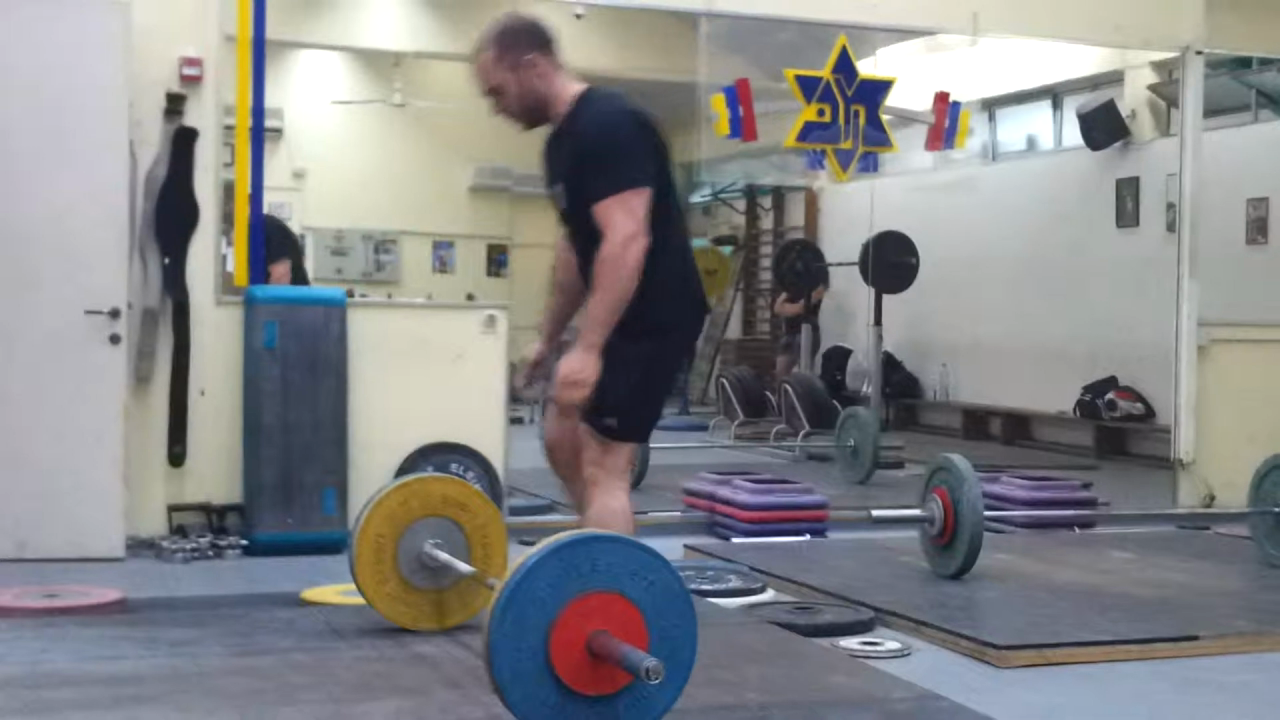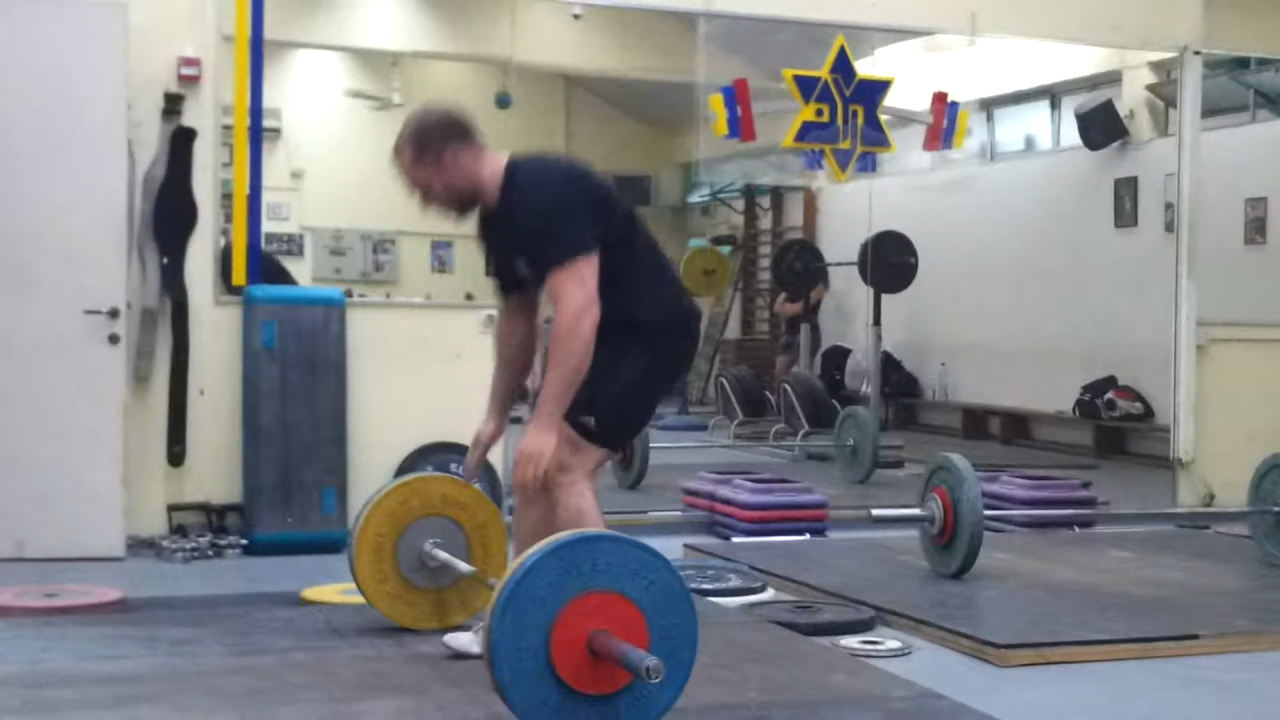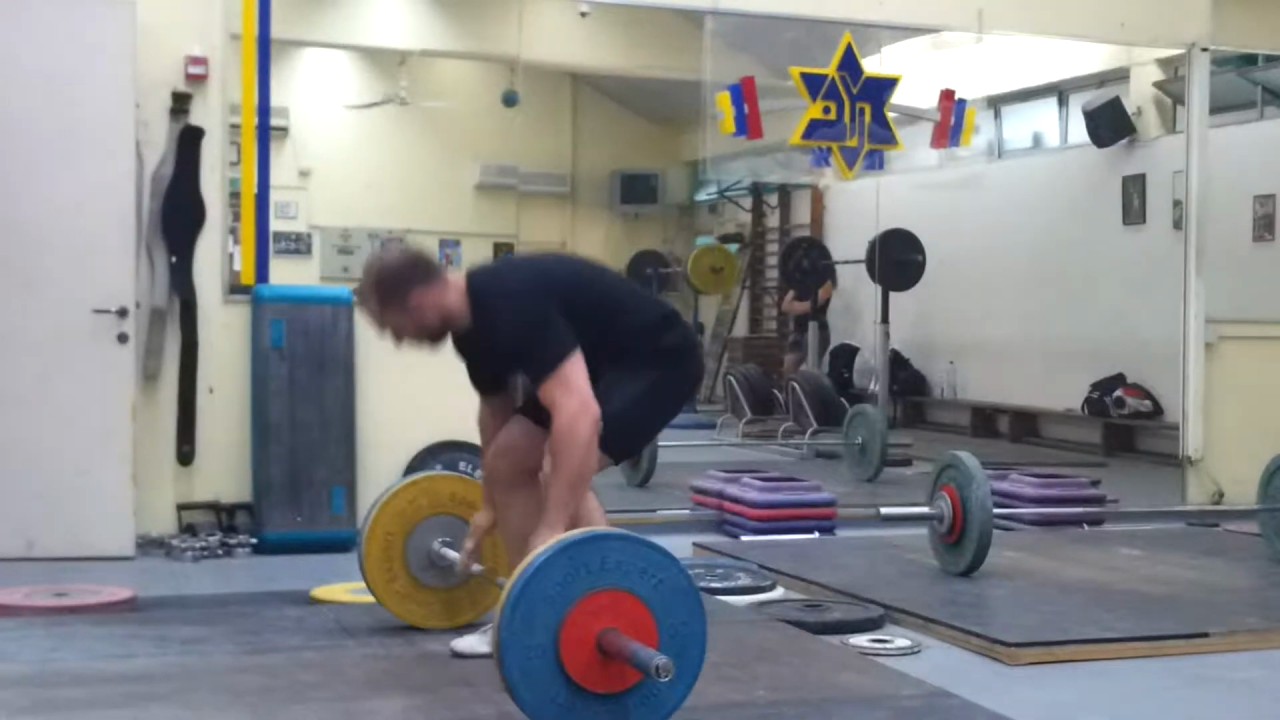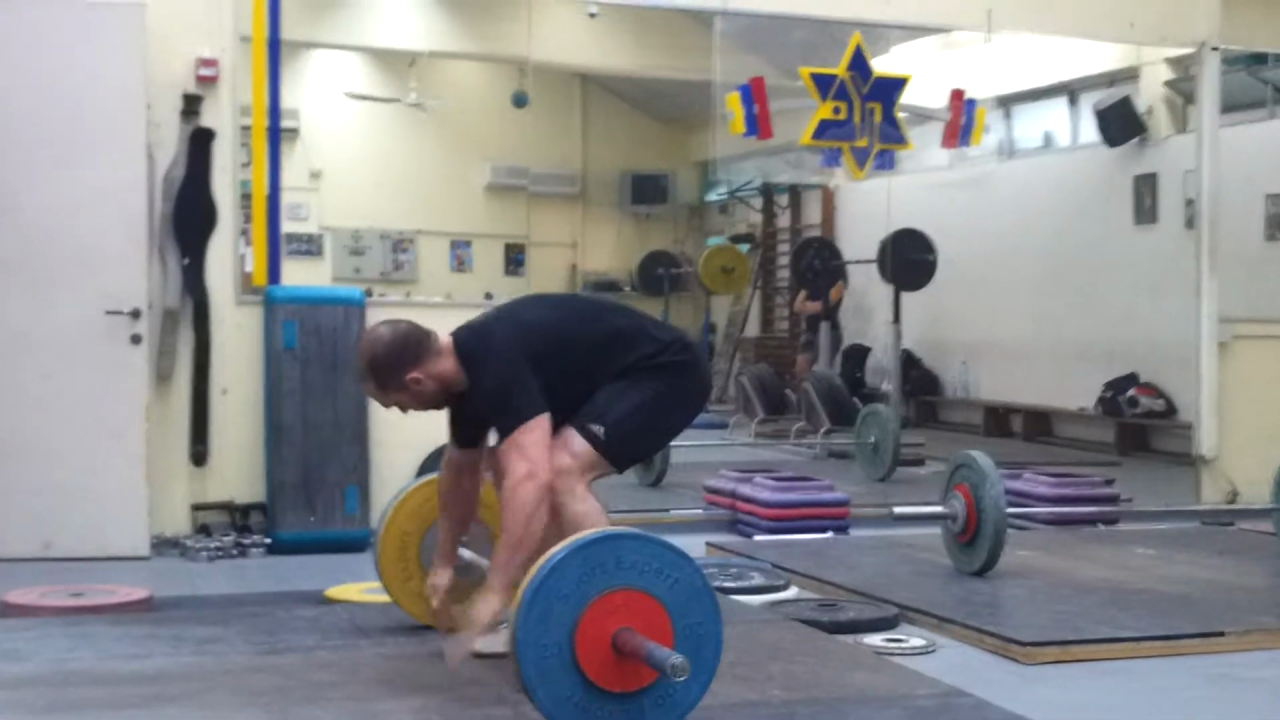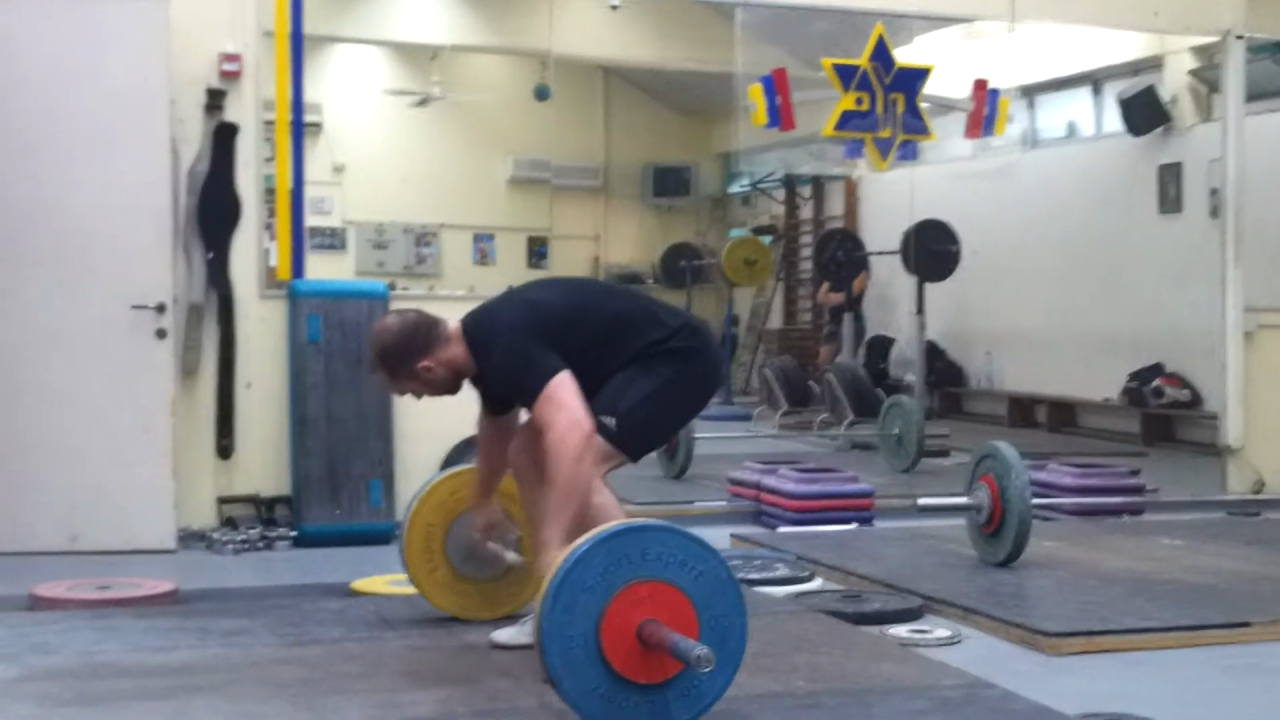
dt=0.2s
person 1, frame 1
left shoulder: (606, 125)
right shoulder: (565, 139)
left elbow: (628, 241)
left wrist: (587, 349)
right wrist: (549, 335)
left hip: (654, 314)
right hip: (615, 313)
left knee: (599, 462)
right knee: (562, 443)
person 1, frame 2
left shoulder: (545, 194)
right shoulder: (499, 217)
left elbow: (580, 313)
right elbow: (516, 318)
left wrist: (545, 426)
right wrist: (496, 414)
left hip: (648, 330)
right hip: (615, 329)
left knee: (562, 464)
right knee: (532, 477)
person 1, frame 3
left shoulder: (513, 306)
right shoulder: (471, 323)
left elbow: (579, 414)
right elbow: (498, 410)
left wrist: (550, 532)
right wrist: (490, 504)
left hip: (656, 360)
right hip: (603, 361)
left knee: (565, 471)
right knee: (508, 462)
person 1, frame 4
left shoulder: (497, 364)
right shoulder: (469, 367)
left elbow: (529, 477)
right elbow: (461, 469)
left wrist: (494, 593)
right wrist: (442, 563)
left hip: (666, 373)
left knee: (559, 475)
right knee: (509, 465)
person 1, frame 5
left shoulder: (507, 344)
right shoulder: (481, 343)
left elbow: (571, 429)
right elbow: (498, 424)
left wrist: (554, 545)
right wrist: (484, 501)
left hip: (678, 358)
right hip: (631, 359)
left knee: (578, 465)
right knee: (525, 453)
